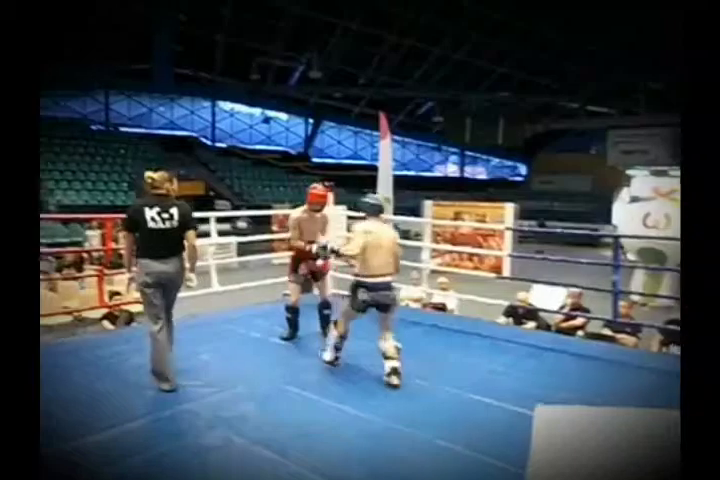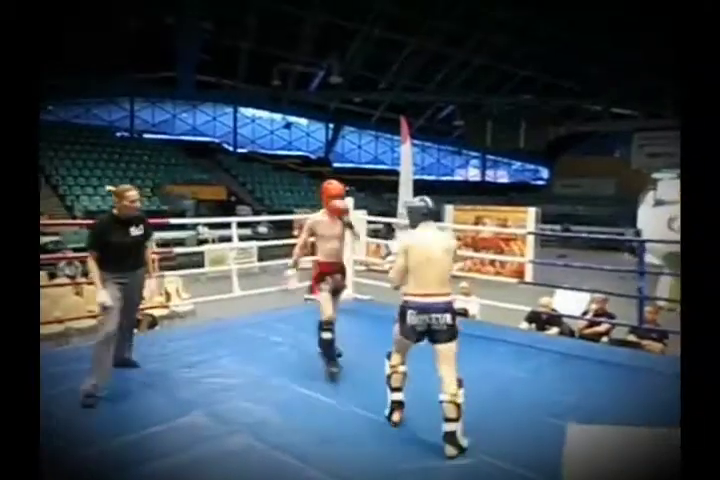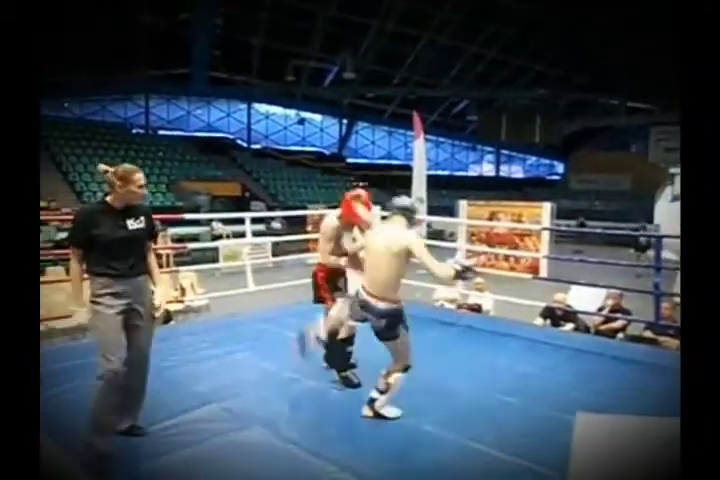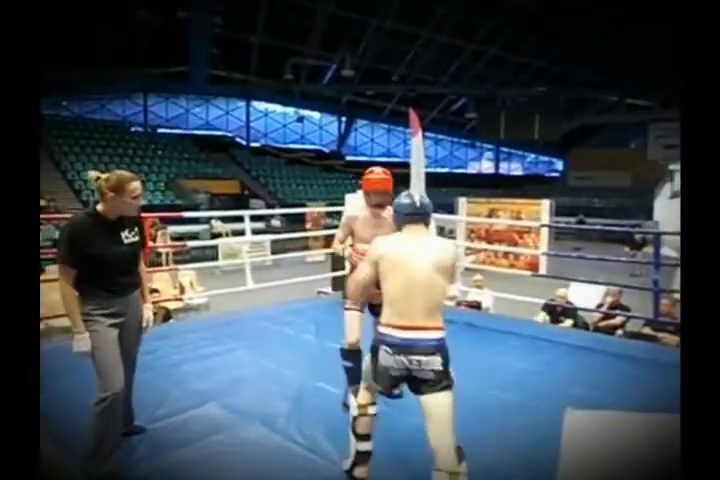
dt=1s
person 1, frame 1
left shoulder: (137, 209)
right shoulder: (182, 208)
left elbow: (129, 244)
right elbow: (192, 244)
left wrist: (129, 270)
right wrist: (191, 270)
left hip: (147, 268)
right hip: (174, 267)
left knee: (157, 322)
right knee: (166, 316)
left ankle: (166, 378)
right ankle: (163, 367)
person 1, frame 2
left shoulder: (140, 220)
right shoulder: (102, 224)
right elbow: (92, 259)
left wrist: (152, 276)
right wrist: (100, 289)
left hip: (135, 278)
right hip: (112, 280)
left knee: (128, 322)
right knee: (108, 329)
left ankle: (122, 356)
right ankle: (92, 388)
person 1, frame 3
left shoulder: (142, 212)
right shoulder: (89, 215)
right elbow: (76, 260)
left wrist: (158, 287)
right wrist: (79, 305)
left hip: (139, 289)
right hip: (107, 293)
left knee: (139, 360)
right knee: (113, 367)
left ankle: (126, 420)
right ankle: (99, 440)
person 1, frame 4
left shoulder: (133, 220)
right shoulder: (79, 227)
right elbow: (66, 282)
left wrist: (146, 301)
right wrist: (79, 330)
left hip: (131, 306)
right hip: (98, 312)
left knee: (126, 376)
right knee: (113, 386)
left ankle: (123, 423)
person 2, frame 1
left shoulder: (361, 227)
right shoulder: (392, 232)
left elbow: (354, 251)
right elbow: (396, 267)
left wrist: (336, 249)
left hip: (364, 286)
right hip: (386, 287)
left knee: (344, 320)
right knee: (387, 331)
left ankle: (332, 354)
right ankle: (394, 372)
person 2, frame 2
left shoulder: (406, 240)
right shoulder: (449, 240)
left elbow: (395, 282)
left wrist: (393, 262)
left hip: (413, 309)
right hip: (442, 310)
left knee: (397, 354)
right knee: (448, 375)
left ankle: (396, 408)
right ankle: (452, 438)
person 2, frame 3
left shoulder: (374, 232)
right shoulder: (409, 238)
right elbow: (440, 272)
right wrist: (459, 270)
left hip: (363, 300)
right hip: (386, 311)
right knee: (402, 362)
right ankle: (376, 405)
person 2, frame 4
left shoulder: (381, 246)
right shoulder: (447, 250)
left elbow: (355, 294)
left wrist: (364, 264)
left hip: (391, 344)
right hip: (430, 349)
left knee: (365, 391)
right knee: (444, 443)
person 3, frame 1
left shoulder: (323, 216)
right shoulder: (296, 216)
left elbow: (324, 238)
right elbow: (294, 242)
right wrist: (313, 248)
left hip: (316, 258)
right hip: (300, 259)
left knee: (325, 296)
right knee: (293, 299)
left ankle: (326, 327)
right ankle: (292, 329)
person 3, frame 2
left shoulder: (343, 217)
right shoulder: (314, 220)
left elbow: (355, 235)
right elbow: (301, 245)
left wrist: (346, 221)
right wrist: (292, 269)
left hip: (339, 269)
right hip: (322, 271)
left knee: (331, 314)
right knee: (327, 316)
left ankle: (327, 346)
right ankle: (330, 361)
person 3, frame 3
left shoulder: (348, 220)
right shoulder: (331, 225)
right elbow: (326, 258)
right wrist: (348, 263)
left hip: (337, 273)
right hip: (327, 274)
left knee: (332, 320)
right knee: (346, 322)
left ankle: (333, 358)
right ankle: (342, 368)
person 3, frame 4
left shoulder: (395, 217)
right shoulder: (353, 216)
right elbow: (336, 244)
right wrist: (348, 253)
right knee: (353, 341)
right ankle: (353, 385)
